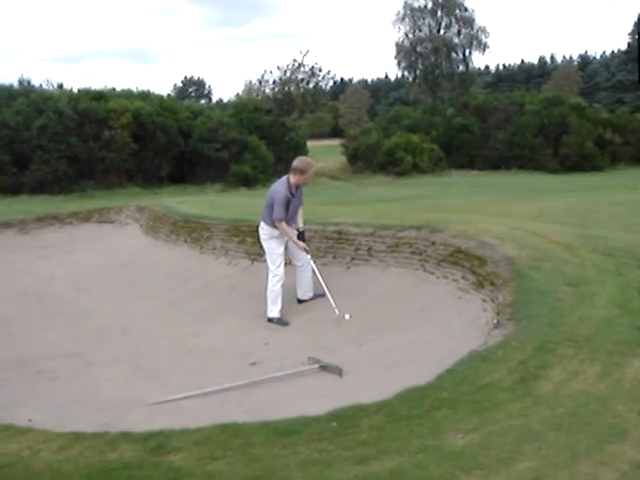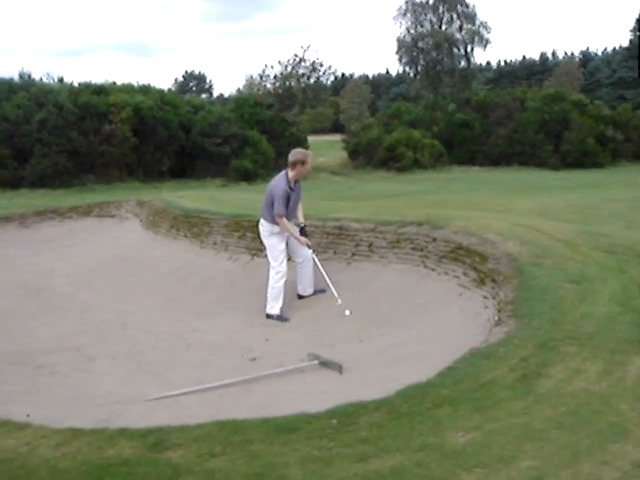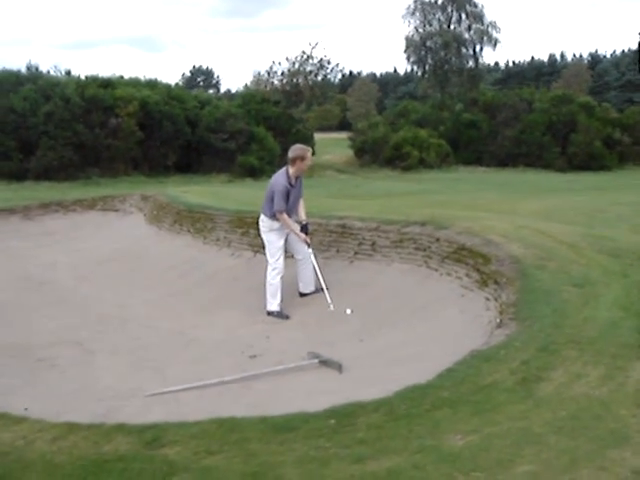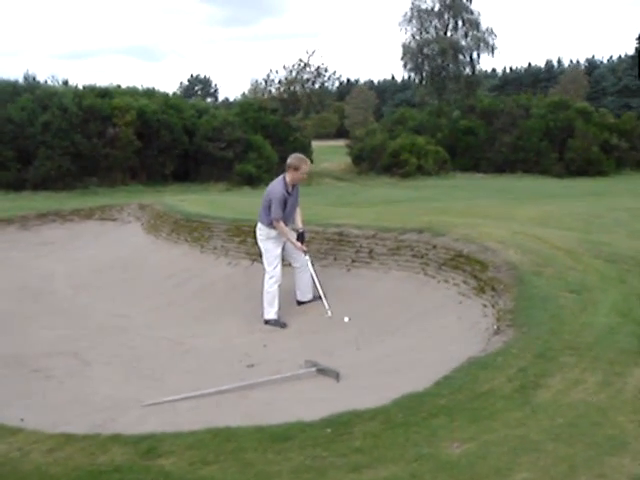
dt=0.3s
person 1, frame 1
left shoulder: (298, 185)
right shoulder: (280, 192)
left elbow: (298, 207)
right elbow: (279, 222)
left wrist: (301, 229)
right wrist: (296, 242)
left hip: (288, 228)
right hip: (272, 232)
left knee: (304, 261)
right knee: (277, 272)
left ankle: (305, 294)
right ankle: (273, 313)
person 1, frame 2
left shoulder: (296, 180)
right shoulder: (280, 187)
left elbow: (297, 202)
right elbow: (279, 218)
left wrist: (302, 225)
right wrist: (297, 237)
left hip: (287, 224)
right hip: (272, 228)
left knee: (305, 257)
right knee: (279, 269)
left ankle: (305, 290)
right ankle: (273, 310)
person 1, frame 3
left shoulder: (298, 177)
right shoulder: (280, 183)
left elbow: (299, 199)
right elbow: (280, 214)
left wrist: (304, 223)
right wrist: (298, 233)
left hip: (287, 221)
right hip: (272, 224)
left knee: (304, 254)
right knee: (277, 265)
left ankle: (307, 288)
right ankle: (273, 307)
person 1, frame 4
left shoulder: (294, 184)
right shoulder: (277, 191)
left elbow: (296, 207)
right elbow: (276, 222)
left wrist: (300, 230)
right wrist: (293, 242)
left hip: (284, 229)
right hip: (269, 233)
left knee: (302, 262)
right knee: (274, 273)
left ankle: (304, 296)
right ankle: (270, 315)
